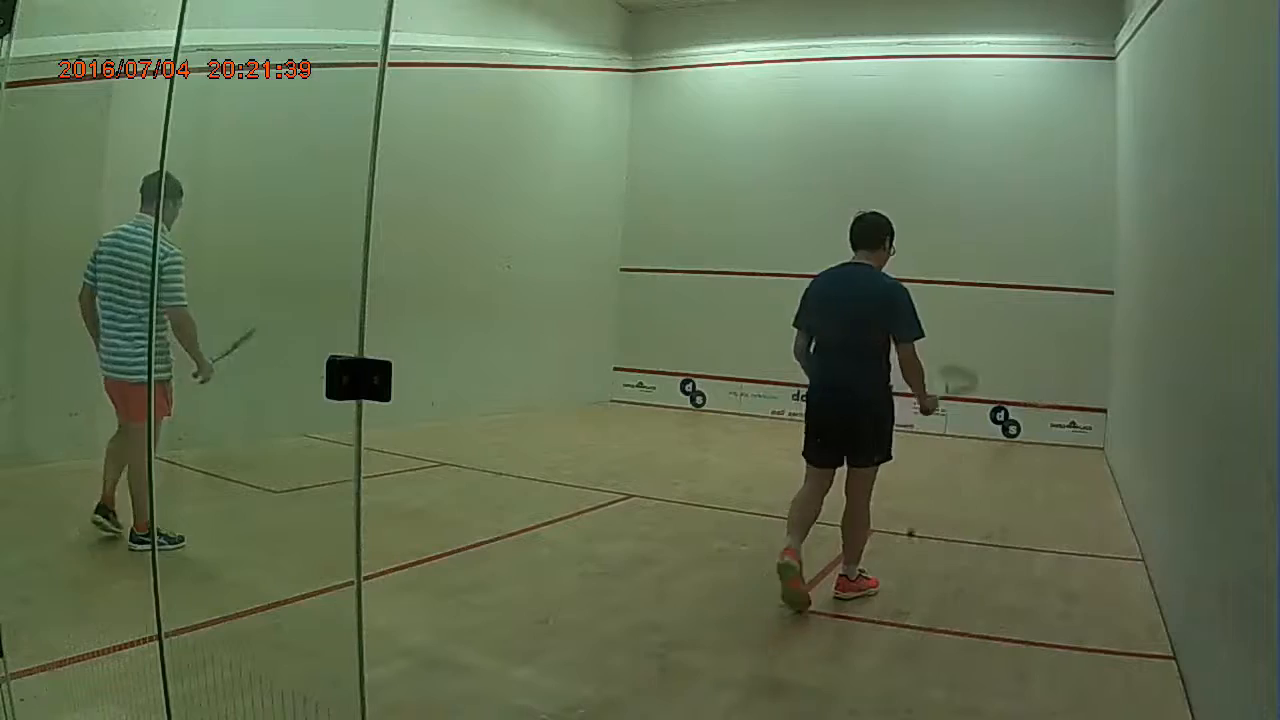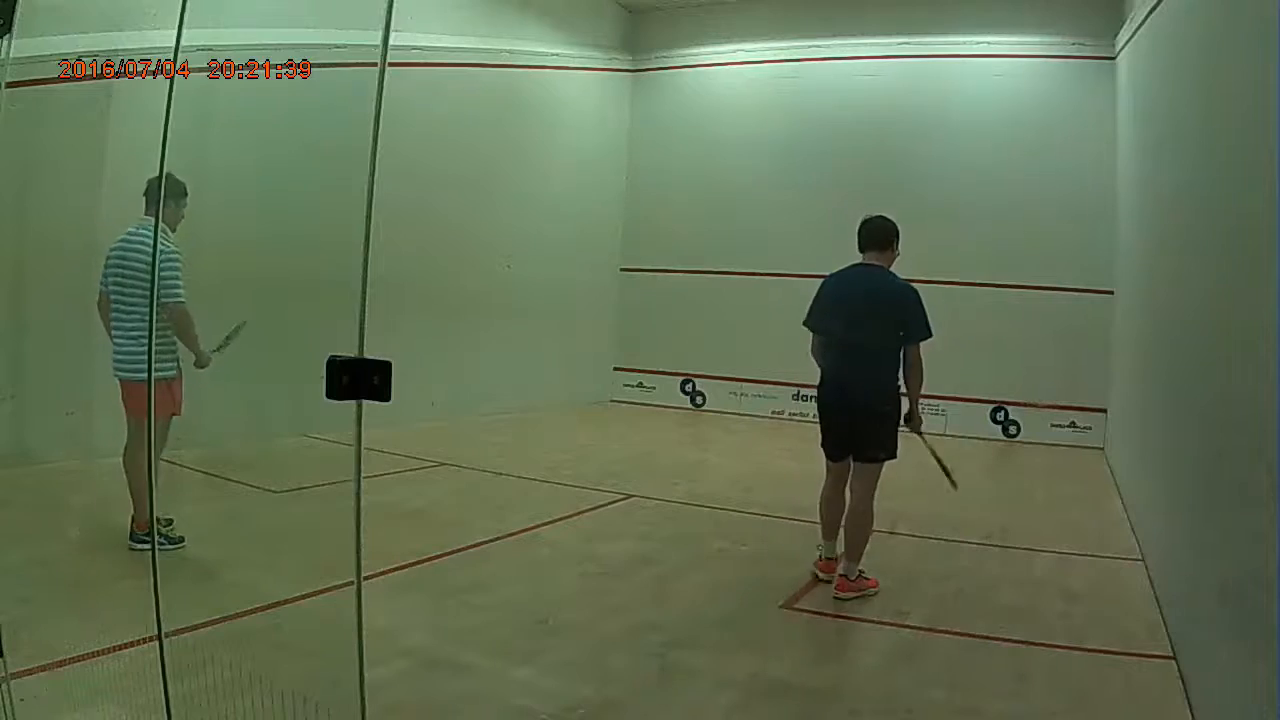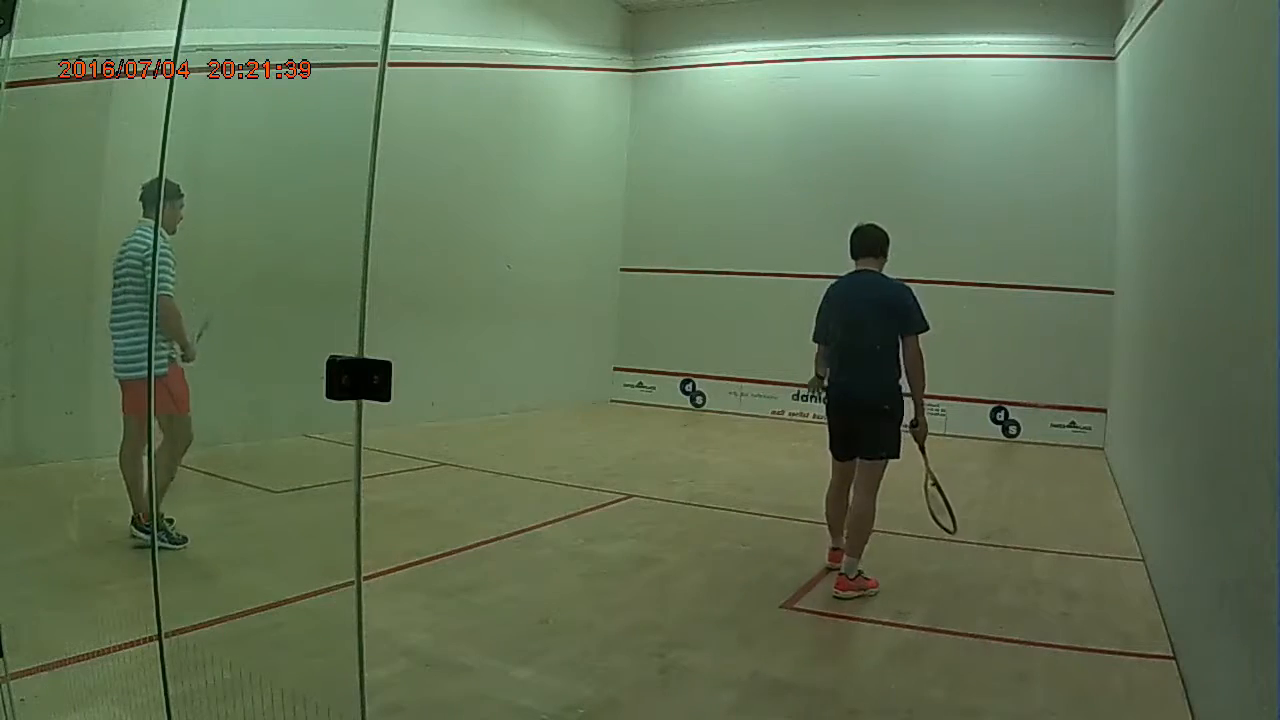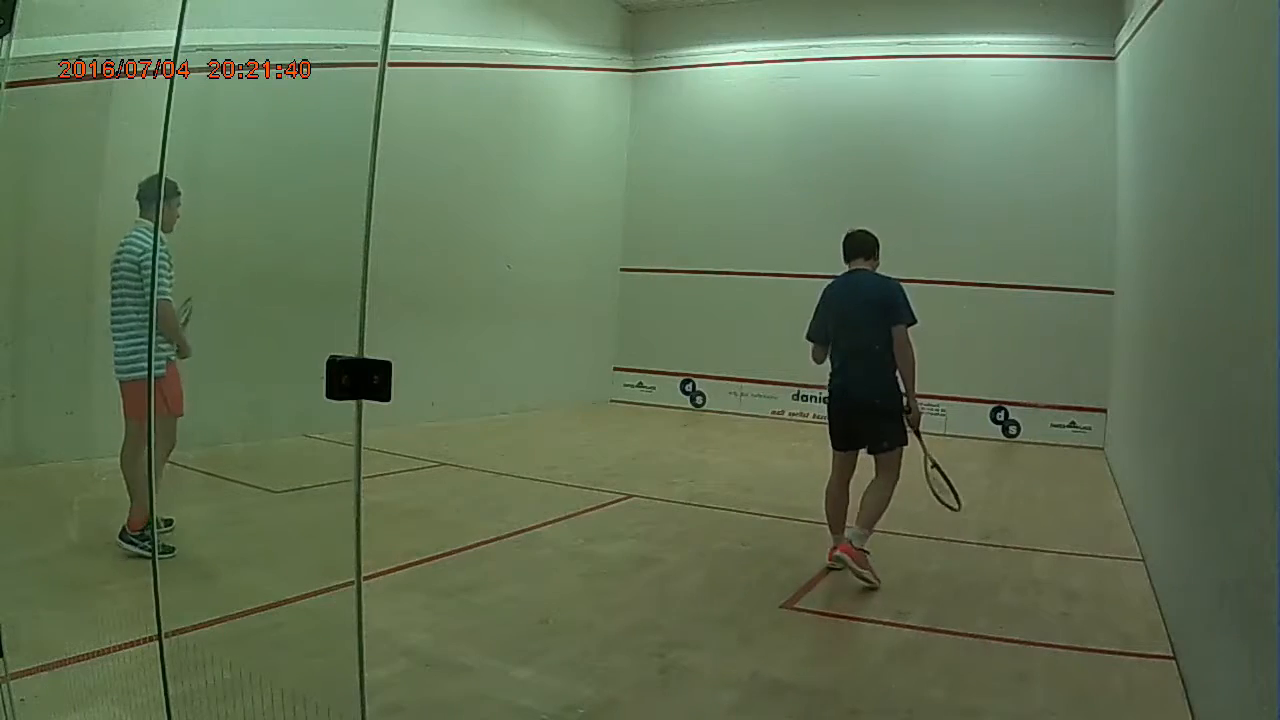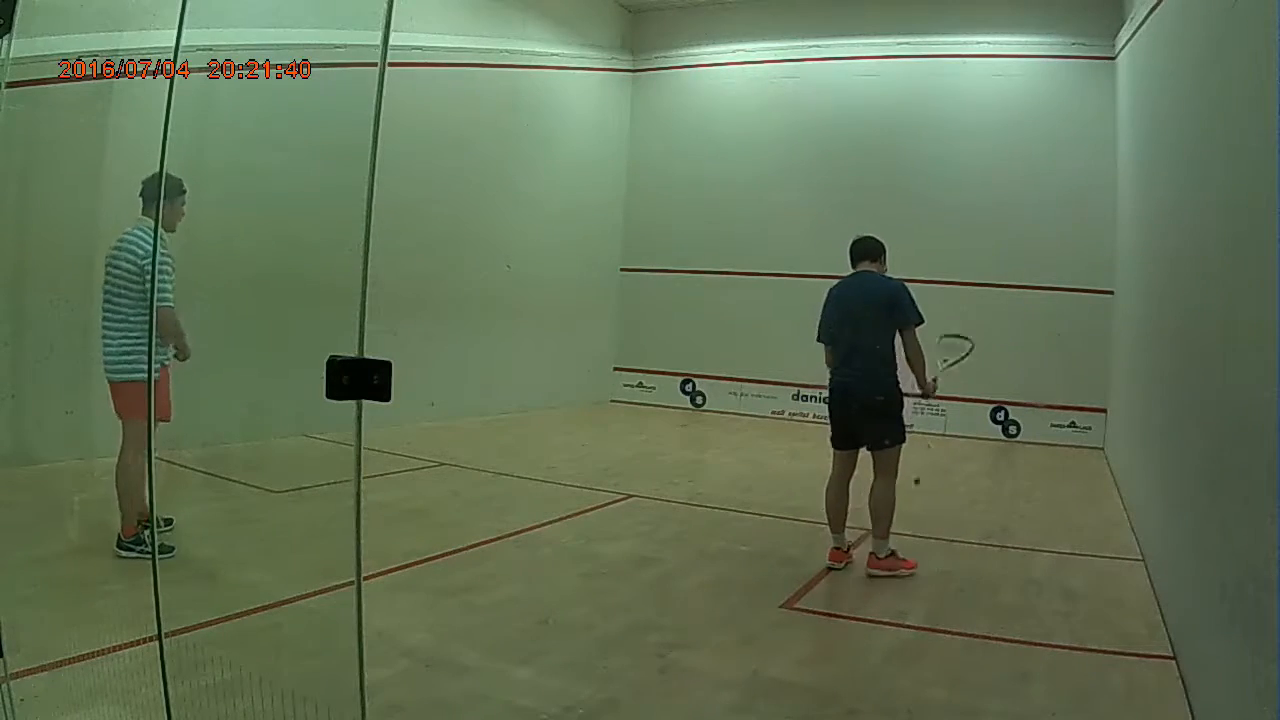
dt=0.3s
person 1, frame 1
left shoulder: (108, 241)
right shoulder: (166, 252)
left elbow: (86, 298)
right elbow: (178, 317)
right wrist: (201, 361)
left hip: (113, 360)
right hip: (146, 364)
left knee: (126, 431)
right knee: (142, 444)
left ankle: (106, 504)
right ankle: (143, 530)
person 1, frame 2
left shoulder: (120, 244)
right shoulder: (164, 249)
left elbow: (104, 303)
right elbow: (175, 311)
right wrist: (199, 351)
left hip: (127, 361)
right hip: (156, 363)
left knee: (137, 439)
right knee: (151, 443)
left ankle: (143, 516)
right ankle: (144, 530)
person 1, frame 3
left shoulder: (128, 245)
right shoulder: (157, 245)
right elbow: (164, 305)
right wrist: (186, 345)
left hip: (127, 360)
right hip: (154, 361)
left knee: (134, 439)
right knee: (179, 435)
left ankle: (143, 514)
right ankle: (149, 517)
person 1, frame 4
left shoulder: (127, 245)
right shoulder: (152, 247)
right elbow: (162, 309)
left wrist: (171, 339)
right wrist: (183, 343)
left hip: (129, 359)
right hip: (152, 361)
left knee: (136, 441)
right knee: (159, 443)
left ankle: (142, 516)
right ankle: (135, 529)
person 1, frame 5
left shoulder: (123, 242)
right shoulder: (155, 250)
right elbow: (163, 315)
right wrist: (182, 346)
left hip: (119, 359)
right hip: (142, 363)
left knee: (134, 443)
right knee: (136, 448)
left ankle: (141, 515)
right ankle: (130, 536)
person 2, frame 1
left shoulder: (821, 283)
right shoulder: (891, 291)
left elbow: (800, 348)
right elbow: (907, 358)
right wrist: (923, 398)
left hip: (822, 400)
right hip: (867, 404)
left knee: (814, 484)
right knee: (858, 494)
left ankle: (791, 552)
right ankle: (850, 577)
person 2, frame 2
left shoulder: (831, 284)
right shoulder: (903, 293)
left elbow: (816, 348)
right elbow: (912, 359)
right wrist: (914, 407)
left hip: (833, 396)
right hip: (877, 402)
left knee: (834, 479)
right knee: (862, 489)
left ankle: (827, 557)
right ankle: (849, 575)
person 2, frame 3
left shoulder: (833, 293)
right shoulder: (898, 294)
left elbow: (823, 353)
right elbow: (912, 357)
left wrist: (820, 378)
right wrist: (920, 411)
left hip: (840, 398)
right hip: (880, 400)
left knee: (840, 479)
right knee: (866, 488)
left ankle: (837, 549)
right ankle: (849, 574)
person 2, frame 4
left shoulder: (830, 292)
right shoulder: (888, 288)
left elbow: (818, 355)
right elbow: (902, 345)
right wrist: (911, 396)
left hip: (840, 393)
right hip: (879, 394)
left knee: (841, 471)
right knee: (887, 473)
left ankle: (837, 546)
right ankle: (854, 544)
person 2, frame 5
left shoulder: (835, 293)
right shoulder: (894, 289)
left elbow: (829, 356)
right elbow: (911, 345)
right wrist: (924, 384)
left hip: (840, 391)
right hip: (879, 392)
left knee: (840, 471)
right knee: (885, 473)
left ankle: (838, 548)
right ankle: (881, 554)
